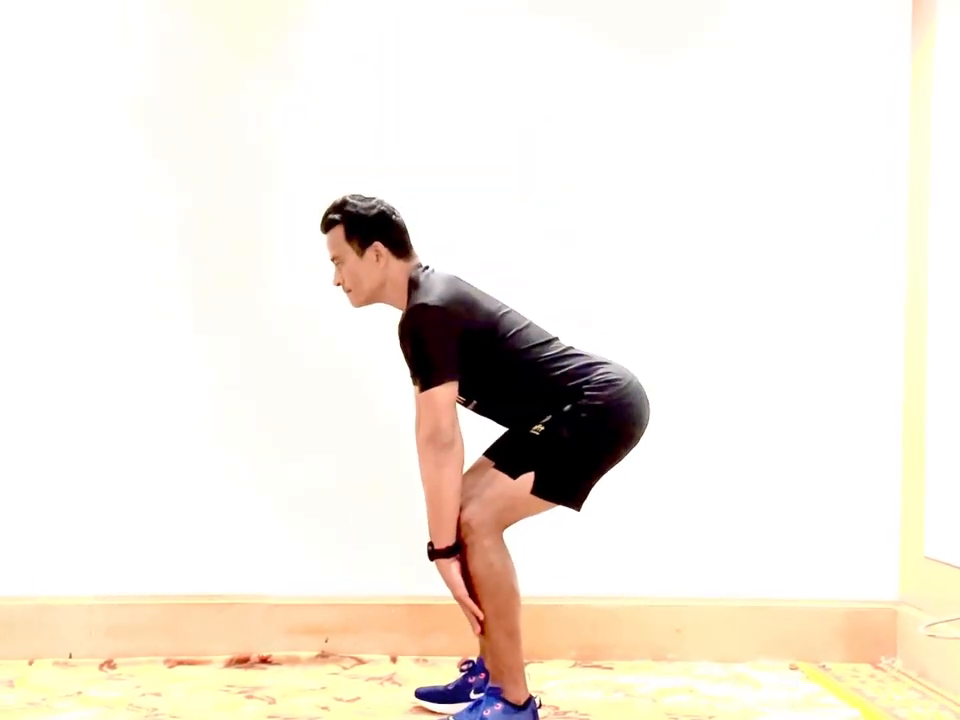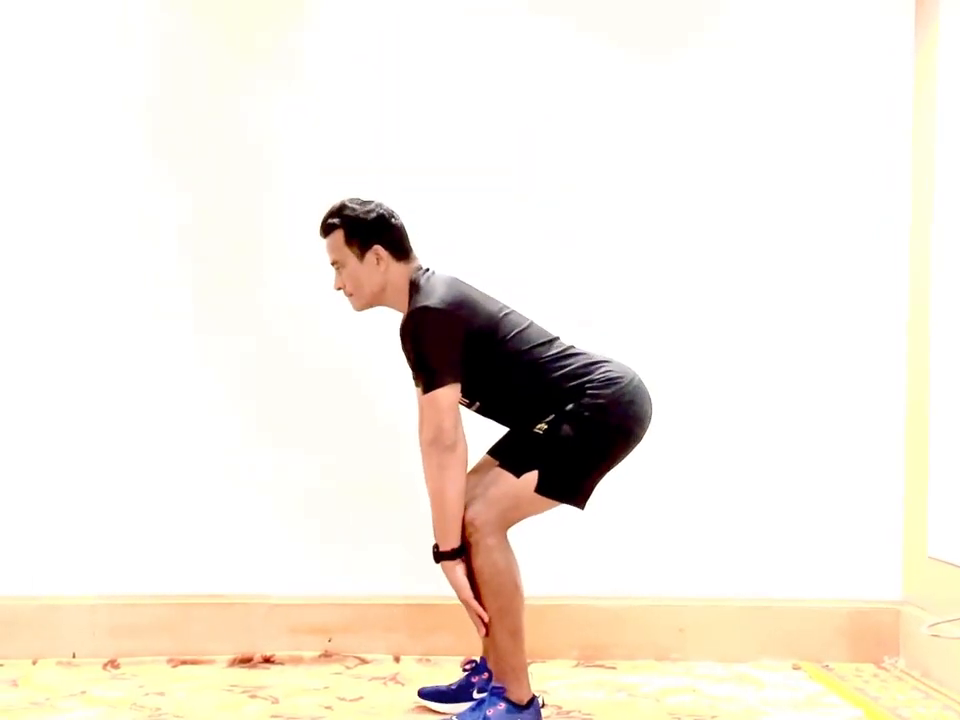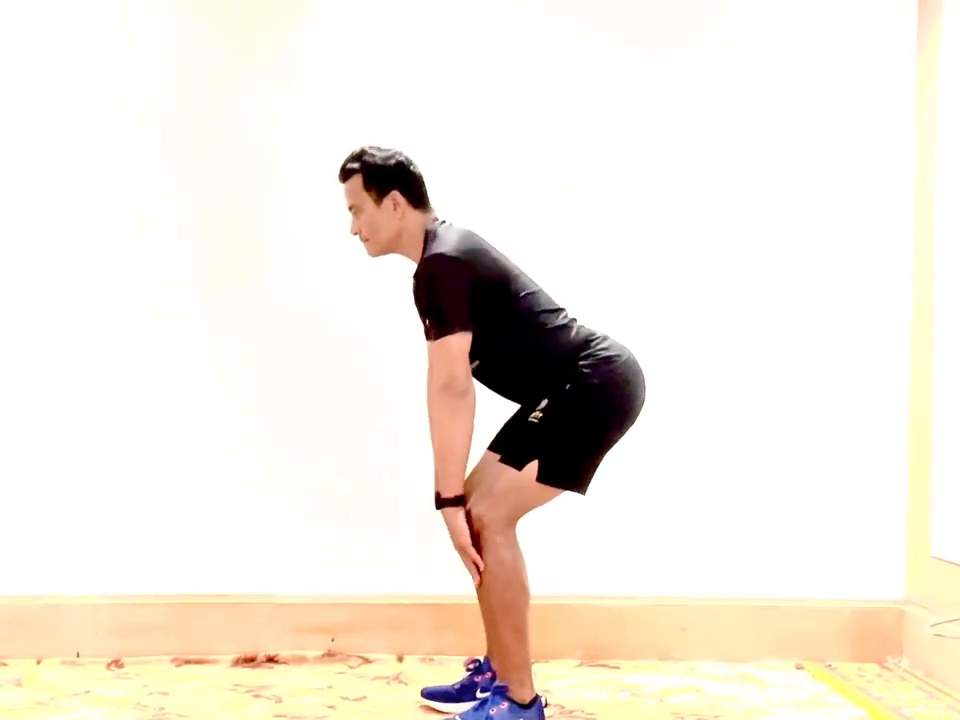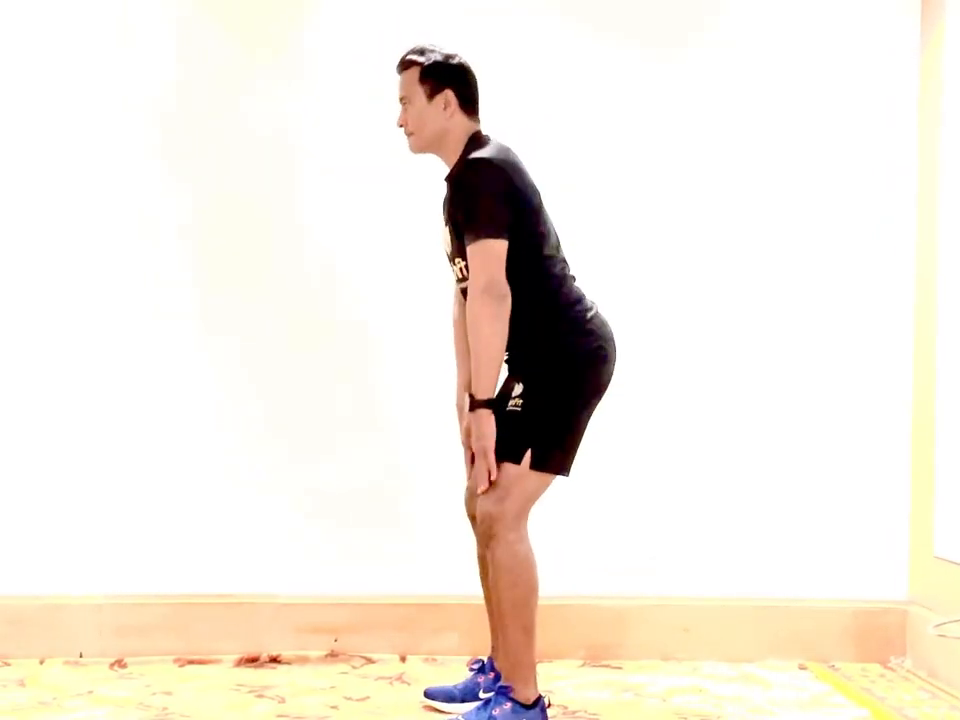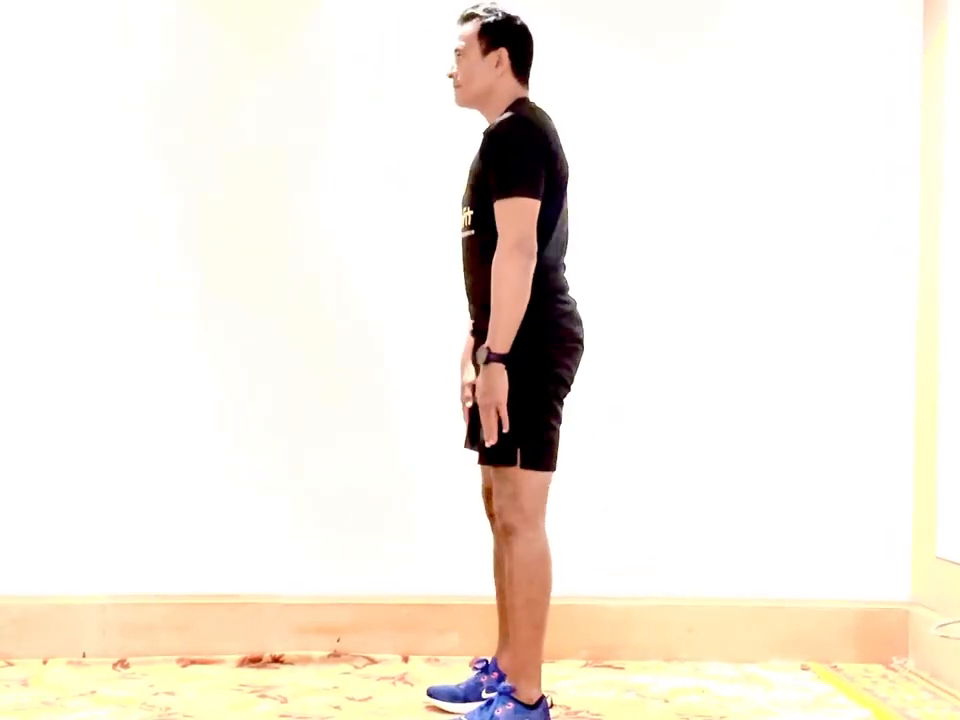
dt=0.4s
person 1, frame 1
left shoulder: (428, 315)
right shoulder: (433, 298)
left elbow: (439, 440)
right elbow: (438, 435)
left wrist: (442, 551)
right wrist: (447, 538)
left hip: (602, 407)
right hip: (589, 403)
left knee: (476, 521)
right knee: (465, 510)
right ankle: (490, 672)
person 1, frame 2
left shoulder: (430, 317)
right shoulder: (433, 301)
left elbow: (441, 443)
right elbow: (444, 438)
left wrist: (448, 553)
right wrist: (451, 541)
left hip: (605, 406)
right hip: (586, 403)
left knee: (479, 519)
right knee: (470, 507)
right ankle: (492, 673)
person 1, frame 3
left shoulder: (443, 265)
right shoulder: (444, 257)
left elbow: (452, 390)
right elbow: (448, 388)
left wrist: (449, 502)
right wrist: (453, 492)
left hip: (597, 386)
right hip: (579, 386)
left knee: (487, 514)
right knee: (479, 505)
right ankle: (497, 672)
person 1, frame 4
left shoulder: (481, 170)
right shoulder: (468, 176)
left elbow: (491, 293)
right elbow: (466, 295)
left wrist: (482, 405)
right wrist: (466, 396)
left hip: (567, 358)
right hip: (547, 359)
left knee: (499, 514)
right knee: (484, 505)
person 1, frame 5
left shoulder: (516, 130)
right shoulder: (507, 134)
left elbow: (517, 250)
left wrist: (495, 357)
right wrist: (474, 350)
left hip: (531, 344)
right hip: (514, 344)
left knee: (517, 514)
right knee: (501, 511)
